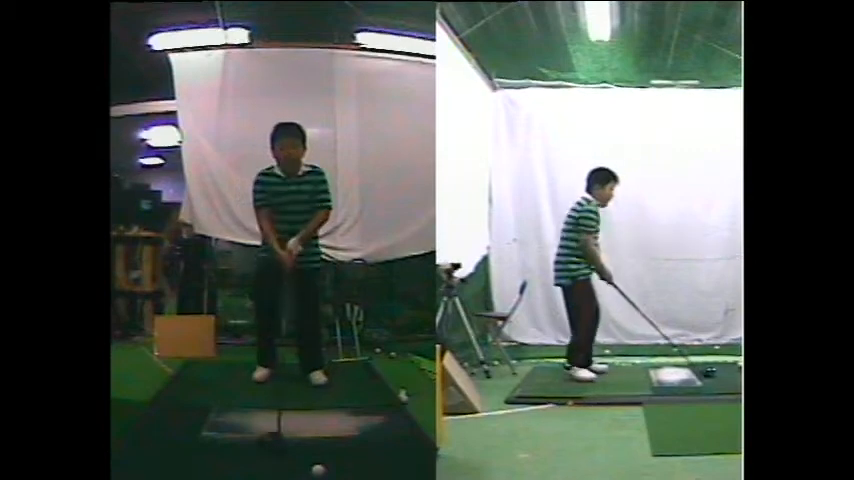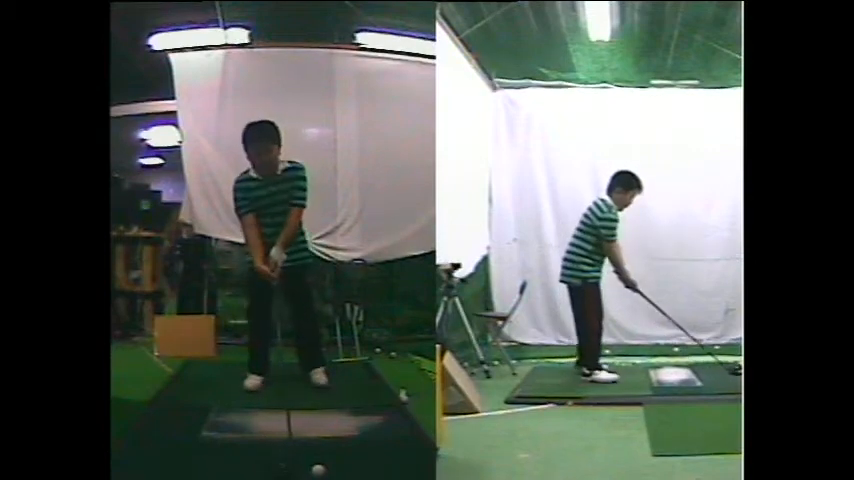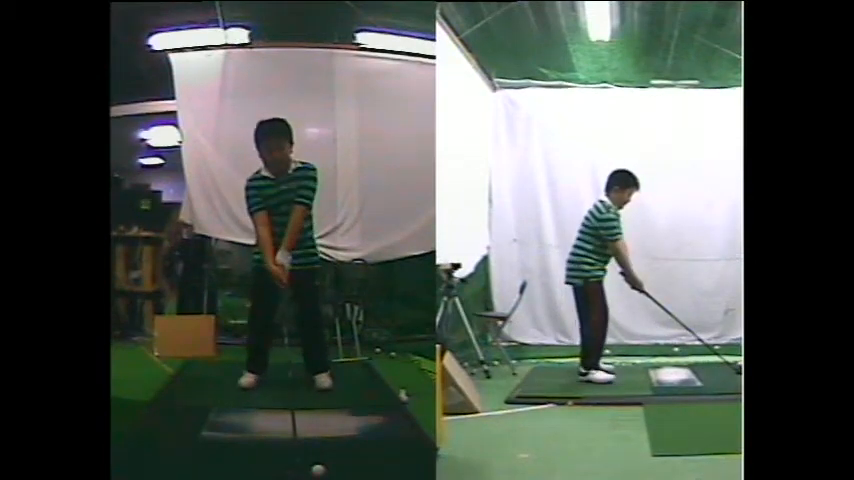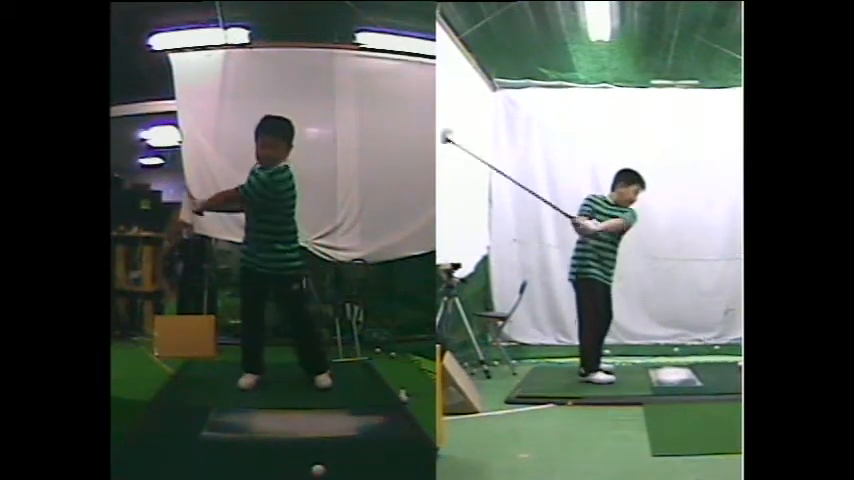
dt=0.5s
person 1, frame 1
left shoulder: (317, 176)
right shoulder: (264, 179)
left elbow: (323, 213)
right elbow: (264, 218)
left wrist: (297, 243)
right wrist: (278, 250)
left hip: (307, 254)
right hip: (271, 254)
left knee: (308, 312)
right knee: (265, 308)
left ankle: (313, 365)
right ankle: (265, 362)
person 1, frame 2
left shoulder: (295, 171)
right shoulder: (242, 184)
left elbow: (295, 214)
right elbow: (249, 225)
left wrist: (279, 250)
right wrist: (259, 261)
left hip: (295, 255)
right hip: (260, 259)
left knee: (304, 311)
right knee: (258, 315)
left ankle: (314, 365)
right ankle: (257, 369)
person 1, frame 3
left shoulder: (307, 172)
right shoulder: (255, 183)
left elbow: (299, 215)
right elbow: (262, 224)
left wrist: (285, 254)
right wrist: (270, 261)
left hip: (303, 259)
right hip: (268, 259)
left knee: (310, 316)
right knee: (260, 315)
left ankle: (319, 369)
right ankle: (254, 368)
person 1, frame 4
left shoulder: (278, 177)
right shoulder: (259, 172)
left elbow: (235, 197)
right elbow: (239, 202)
left wrist: (204, 204)
right wrist: (211, 205)
left hip: (284, 263)
right hip: (253, 260)
left knee: (298, 317)
right knee: (251, 317)
left ankle: (318, 368)
right ankle: (252, 368)
person 2, frame 1
left shoulder: (586, 206)
right shoulder: (589, 208)
left elbow: (592, 244)
right elbow: (586, 244)
left wrist: (599, 268)
right wrist: (602, 269)
left hip: (571, 271)
right hip: (575, 271)
left knee: (582, 316)
right knee: (588, 314)
left ankle: (583, 361)
right ankle: (574, 363)
person 2, frame 2
left shoulder: (601, 205)
right shoulder: (608, 213)
left elbow: (613, 245)
right elbow: (610, 249)
left wrist: (623, 271)
right wrist: (625, 276)
left hip: (576, 270)
right hip: (583, 272)
left knee: (585, 318)
right knee: (592, 318)
left ankle: (585, 360)
right ankle: (590, 368)
person 2, frame 3
left shoulder: (610, 212)
right shoulder: (605, 214)
left elbow: (620, 243)
right elbow: (616, 249)
left wrist: (629, 271)
right wrist: (632, 276)
left hip: (587, 272)
right hip: (585, 272)
left knee: (594, 317)
right knee: (597, 317)
left ankle: (591, 361)
right ankle: (587, 368)
person 2, frame 4
left shoulder: (629, 214)
right shoulder: (592, 201)
left elbow: (617, 224)
right elbow: (580, 223)
left wrist: (597, 227)
right wrist: (580, 224)
left hip: (604, 273)
right hip: (586, 270)
left knee: (604, 318)
right knee: (592, 319)
left ankle: (592, 361)
right ankle: (588, 369)
